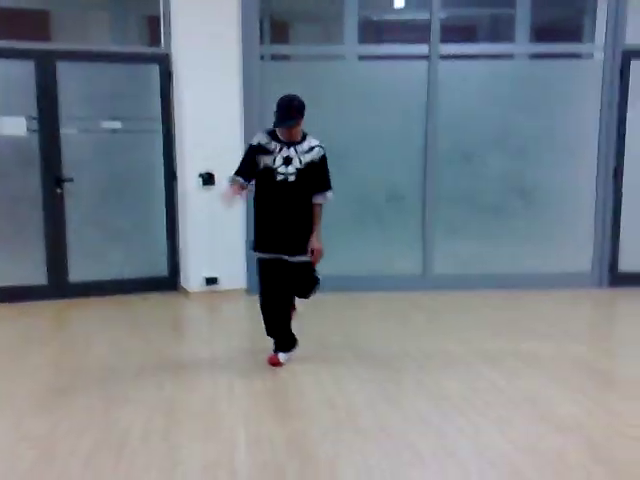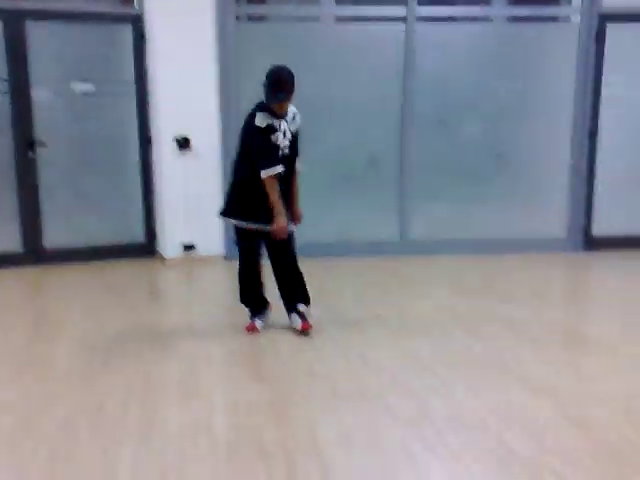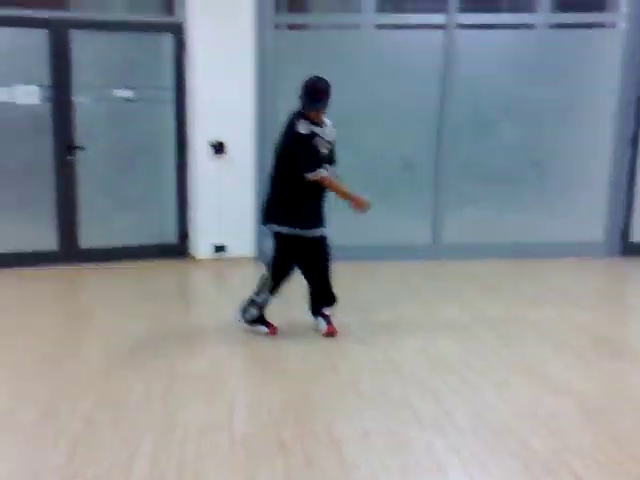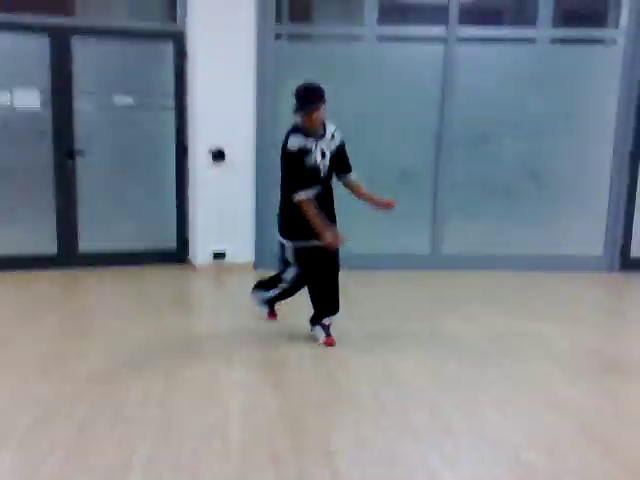
dt=0.2s
person 1, frame 1
left shoulder: (315, 150)
right shoulder: (261, 143)
left elbow: (320, 197)
right elbow: (242, 177)
left wrist: (317, 236)
right wrist: (236, 188)
left hip: (300, 236)
right hip: (268, 236)
left knee: (303, 286)
right knee: (271, 294)
left ankle: (289, 300)
right ankle: (283, 344)
person 1, frame 2
left shoulder: (293, 117)
right shoulder: (258, 120)
right elbow: (267, 170)
left wrist: (294, 204)
right wrist: (279, 213)
left hip: (279, 204)
right hip: (247, 205)
left knee: (286, 261)
right knee: (249, 262)
left ankle: (297, 309)
right ankle: (256, 311)
person 1, frame 3
left shoulder: (326, 128)
right shoulder: (299, 129)
right elbow: (318, 173)
left wrist: (345, 195)
right wrist: (352, 198)
left hip: (310, 211)
right hip: (285, 211)
left knee: (319, 265)
right knee: (281, 265)
left ankle: (322, 312)
right ankle: (253, 314)
person 1, frame 4
left shoulder: (332, 134)
right shoulder: (294, 143)
left elbow: (345, 175)
right elbow: (301, 194)
left wrist: (373, 200)
right wrist: (323, 230)
left hip: (325, 219)
right hip: (298, 223)
left knee: (329, 274)
right knee: (298, 274)
left ankle: (322, 322)
right ankle: (265, 293)
